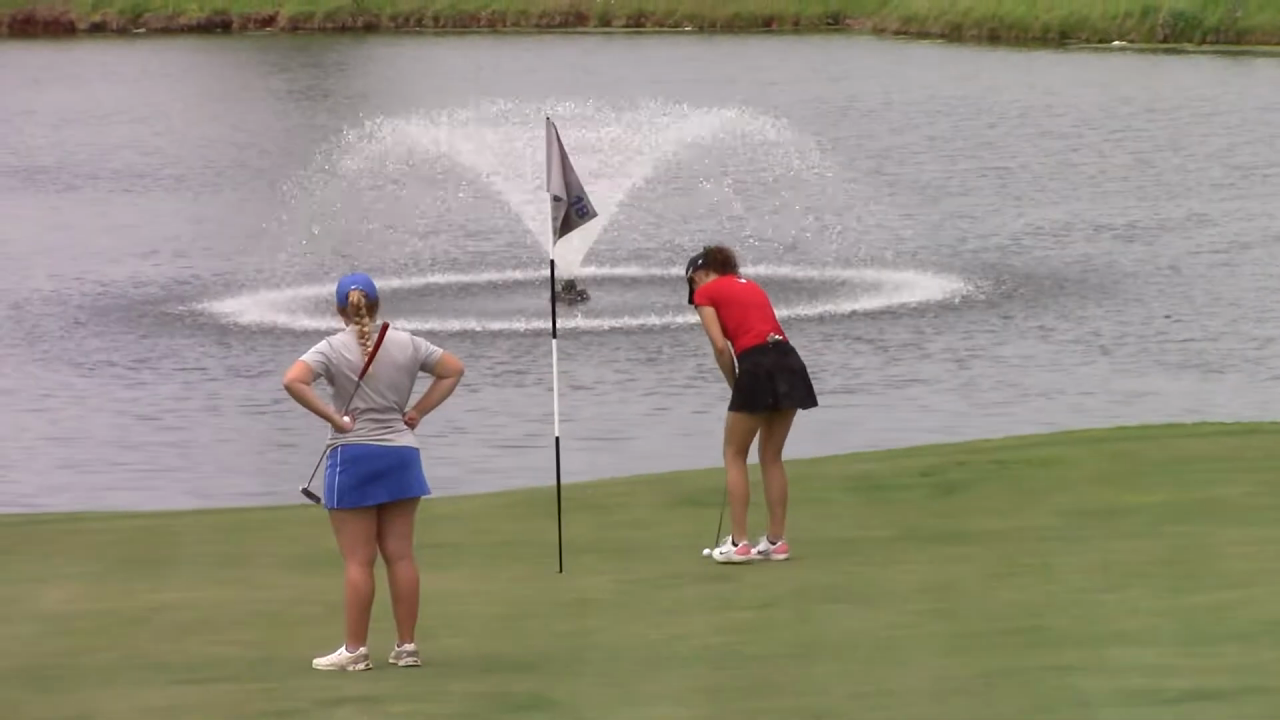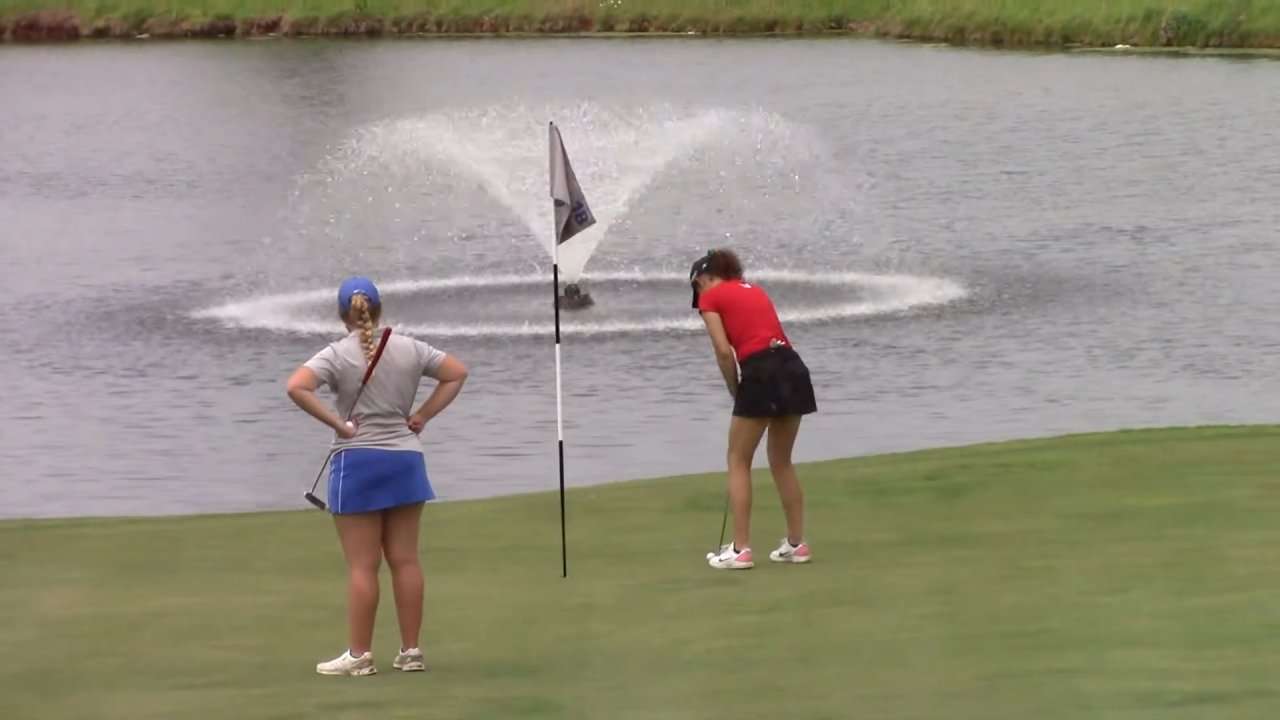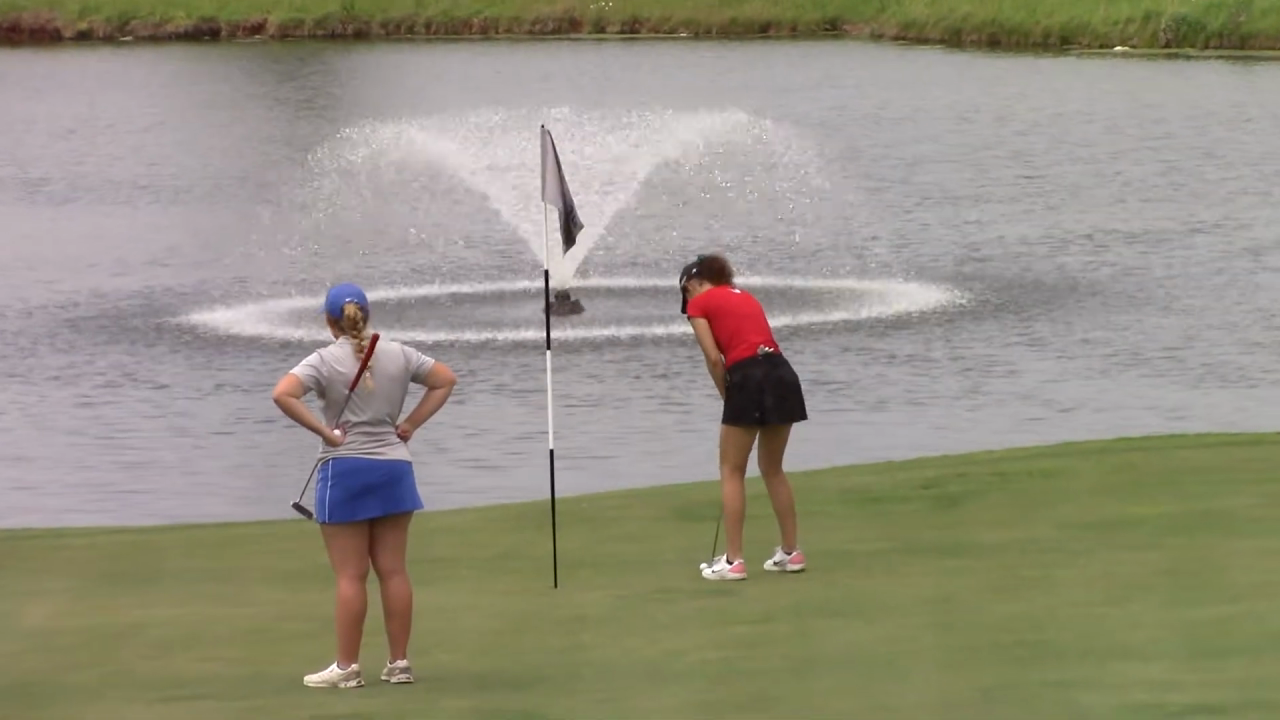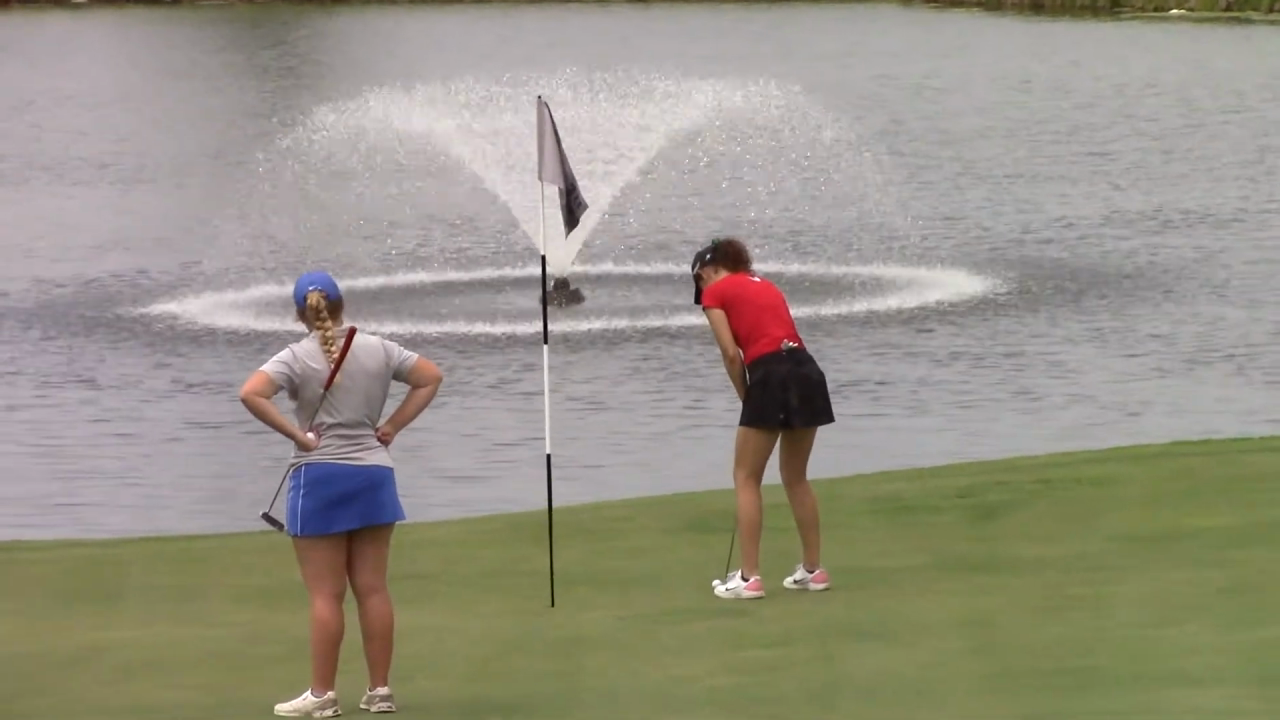
dt=1s
person 1, frame 1
left shoulder: (333, 348)
right shoulder: (407, 343)
left elbow: (292, 380)
right elbow: (454, 369)
left wrist: (333, 418)
right wrist: (419, 410)
left hip: (354, 458)
right hip: (401, 455)
left knee: (358, 561)
right knee: (400, 555)
left ankle: (355, 650)
right ankle: (407, 646)
person 1, frame 2
left shoulder: (337, 354)
right shoulder: (410, 348)
left elbow: (296, 387)
right elbow: (458, 373)
left wrist: (338, 424)
right wrist: (423, 415)
left hip: (358, 462)
right hip: (405, 460)
left knee: (362, 566)
right knee: (405, 560)
left ankle: (359, 654)
right ankle: (411, 650)
person 1, frame 3
left shoulder: (325, 360)
right shoulder: (398, 354)
left elbow: (282, 395)
right elbow: (447, 380)
left wrist: (324, 432)
right wrist: (411, 424)
left hip: (345, 471)
right hip: (394, 469)
left knee: (350, 576)
right knee: (393, 571)
left ankle: (347, 667)
right ankle: (399, 663)
person 1, frame 4
left shoulder: (296, 357)
right shoulder: (378, 349)
left elbow: (250, 394)
right elbow: (432, 377)
left wrist: (297, 436)
right wrist: (393, 426)
left hip: (320, 479)
right hip: (374, 476)
left knee: (325, 595)
right knee: (373, 589)
person 2, frame 1
left shoulder: (705, 293)
right shoulder: (750, 286)
left elbow: (721, 346)
left wrist: (734, 385)
right wrist: (741, 383)
left hip: (758, 367)
right hip: (789, 363)
left knee: (734, 456)
right knee: (771, 457)
left ankle: (739, 541)
right ankle: (776, 541)
person 2, frame 2
left shoulder: (709, 297)
right shoulder: (754, 290)
left elbow: (725, 352)
left wrist: (735, 391)
right wrist: (743, 390)
left hip: (761, 373)
right hip: (793, 368)
left knee: (738, 462)
right knee: (781, 462)
left ankle: (740, 549)
right ankle: (796, 544)
person 2, frame 3
left shoulder: (698, 303)
right shoulder: (745, 296)
left elbow: (714, 359)
left wrist: (727, 398)
right wrist: (734, 396)
left hip: (750, 380)
right hip: (782, 374)
left knee: (731, 472)
right knee: (772, 469)
left ankle: (733, 560)
right ankle: (791, 551)
person 2, frame 4
left shoulder: (714, 292)
right shoulder: (765, 284)
left elbow: (732, 354)
left wrist: (745, 397)
right wrist: (753, 396)
left hip: (771, 379)
right hip: (807, 372)
left knee: (746, 478)
right knee: (795, 477)
left ankle: (749, 577)
right ankle: (813, 569)
